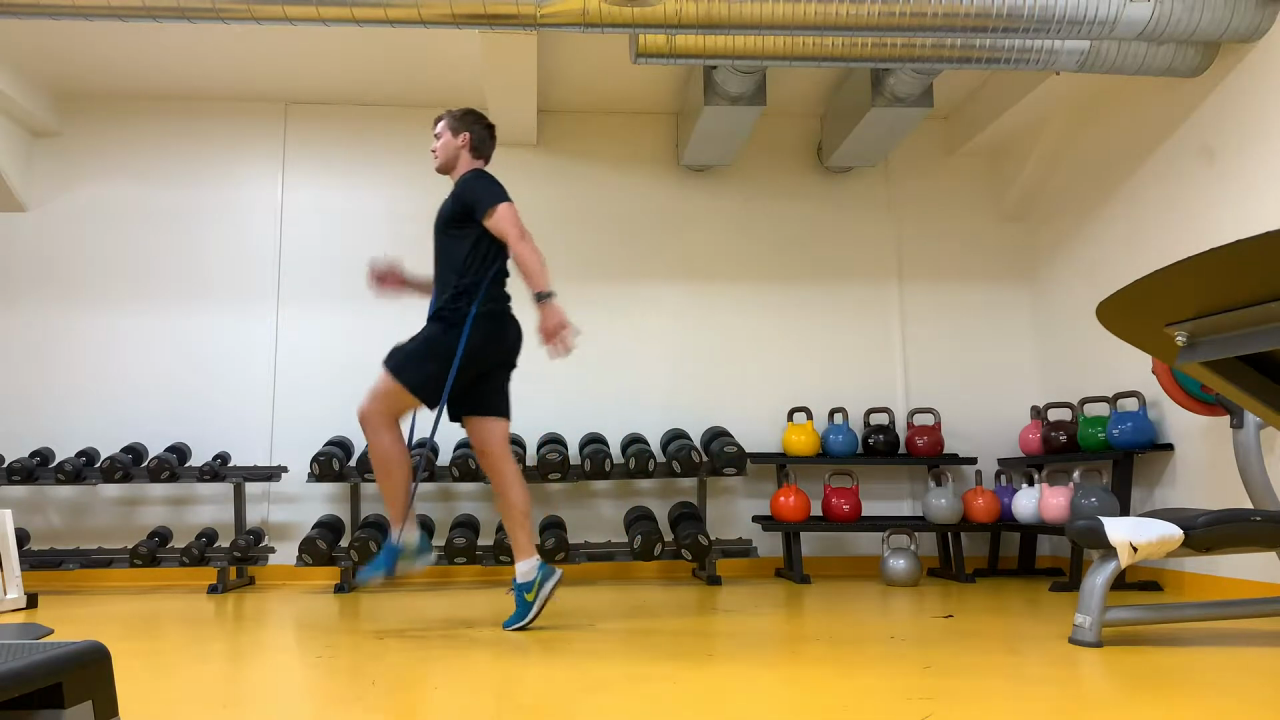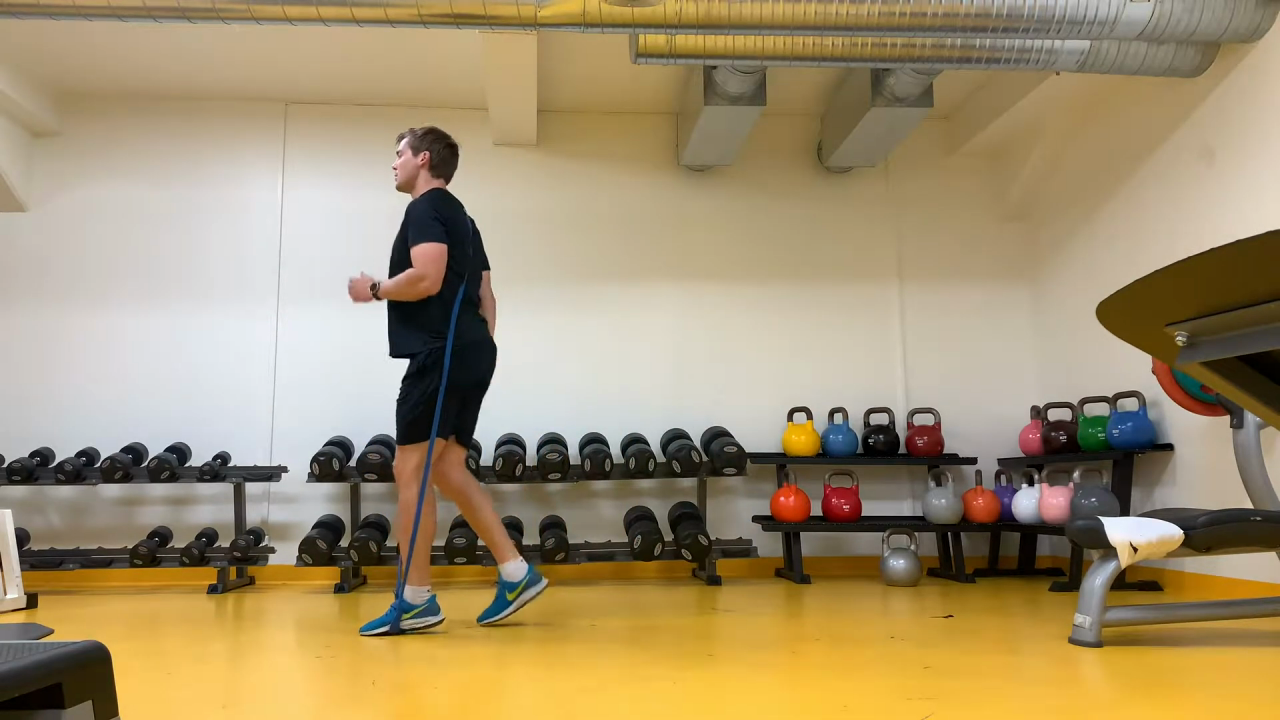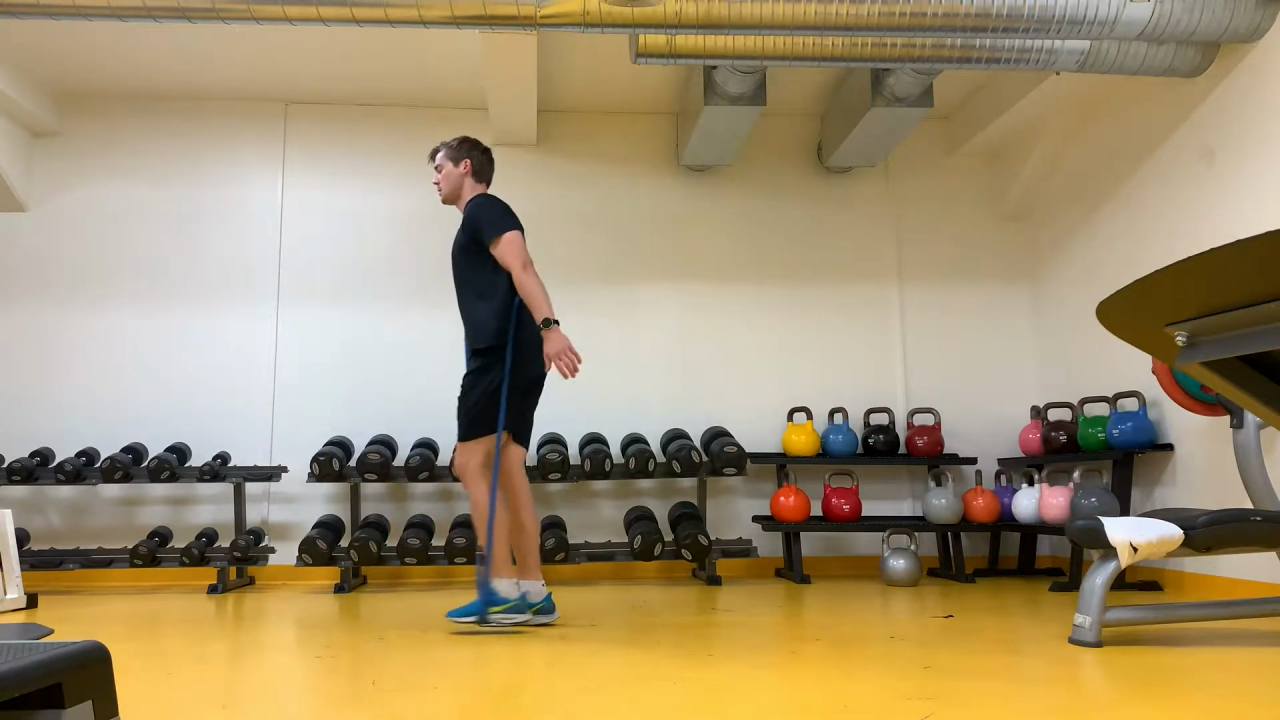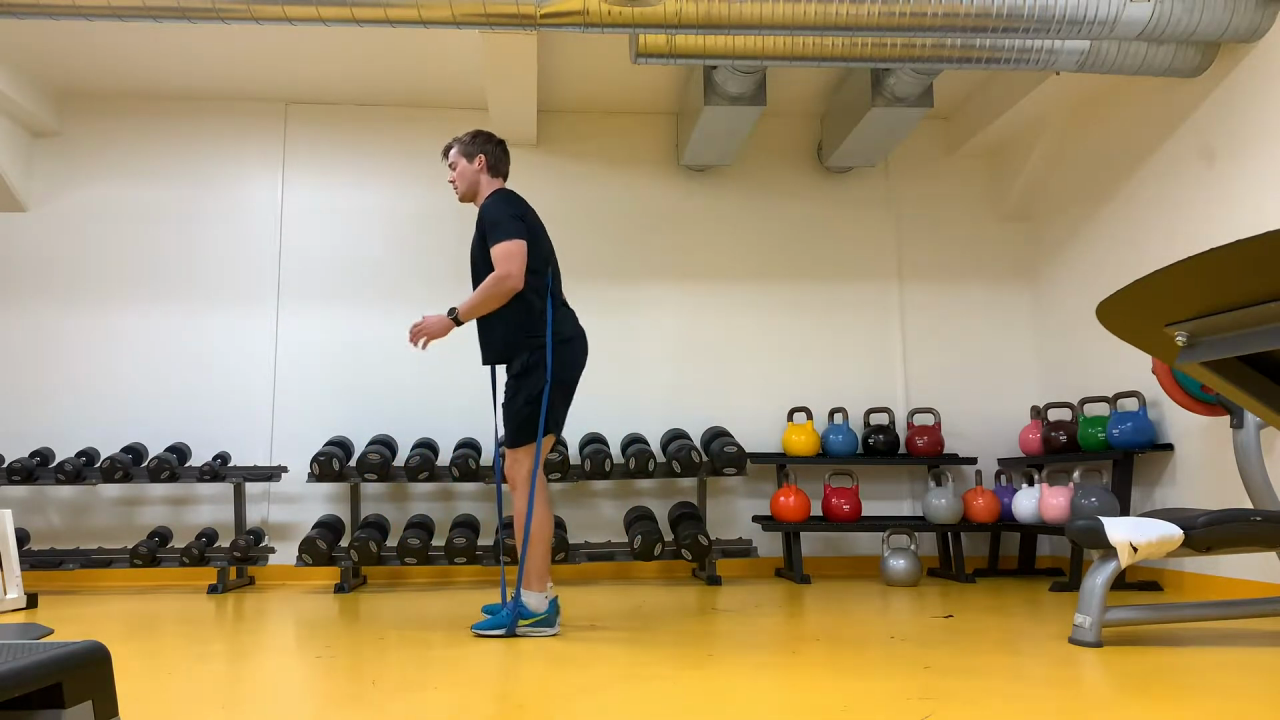
dt=0.5s
person 1, frame 1
left shoulder: (476, 186)
right shoulder: (467, 199)
left elbow: (518, 239)
left wrist: (545, 299)
right wrist: (408, 282)
left hip: (466, 330)
right hip: (481, 335)
left knee: (376, 415)
right knee: (494, 454)
left ankle: (403, 541)
right ankle: (530, 572)
person 1, frame 2
left shoulder: (427, 208)
right shoulder: (458, 218)
left elbow: (425, 280)
right elbow: (486, 296)
left wrist: (374, 290)
right wrist: (477, 349)
left hip: (442, 355)
right hip: (468, 353)
left knee: (410, 471)
right knee: (448, 472)
left ankle: (416, 600)
right ankle: (517, 574)
person 1, frame 3
left shoulder: (484, 209)
right shoulder: (483, 218)
left elbow: (521, 268)
left wrist: (548, 327)
right wrist: (479, 367)
left hip: (507, 351)
right hip: (507, 354)
left knee: (472, 463)
right knee: (508, 471)
left ankle: (503, 592)
right ankle: (534, 595)
person 1, frame 4
left shoulder: (500, 206)
right shoulder: (506, 212)
left elbow: (510, 278)
left wrist: (450, 318)
left hip: (542, 352)
right hip: (545, 351)
left knee: (521, 471)
right knee: (524, 473)
left ankle: (534, 605)
right ankle: (541, 591)
